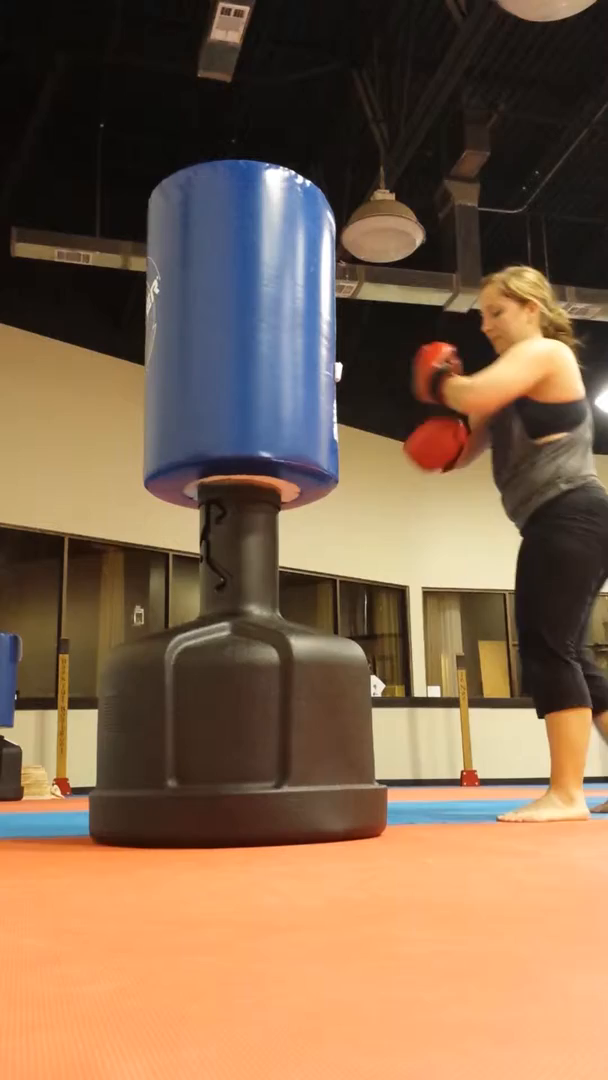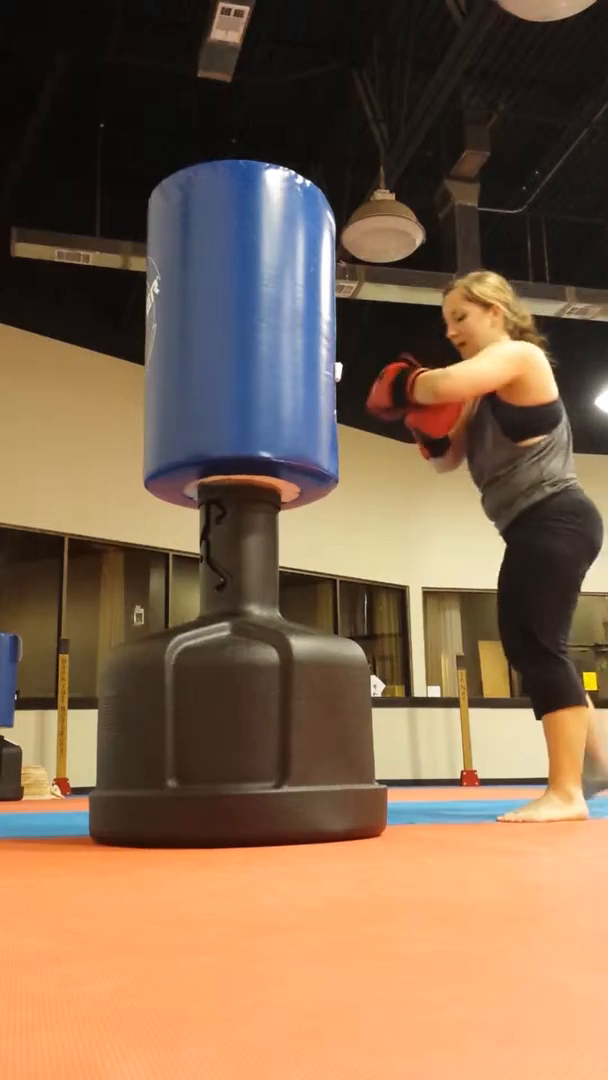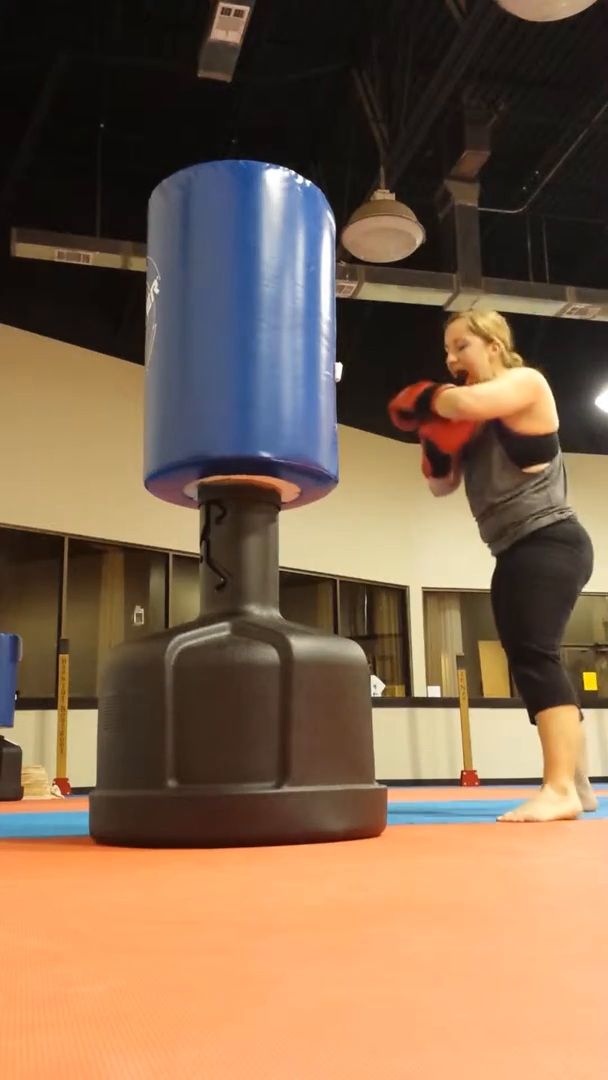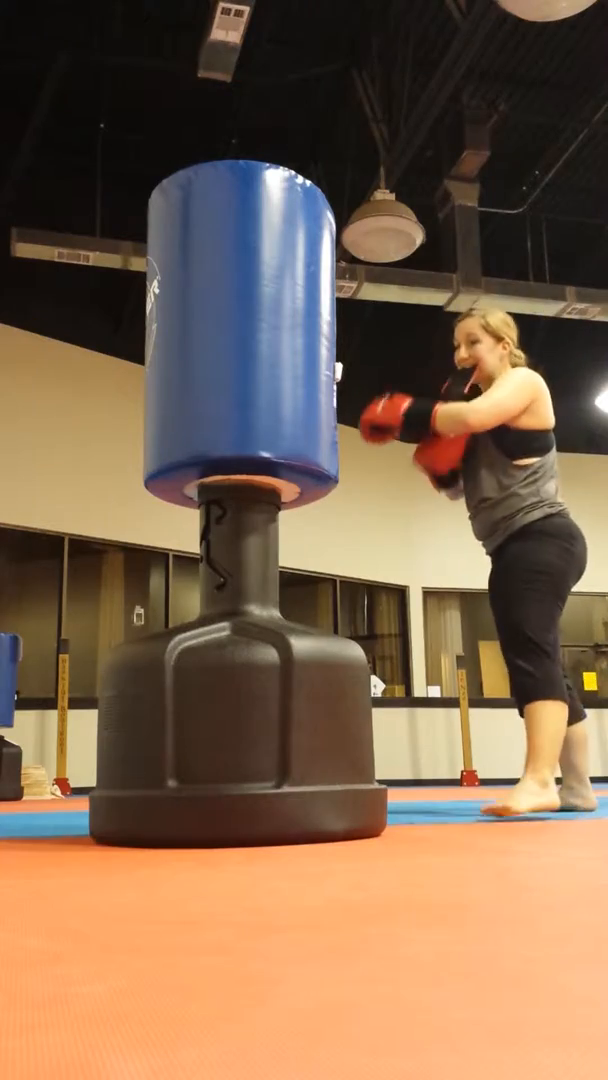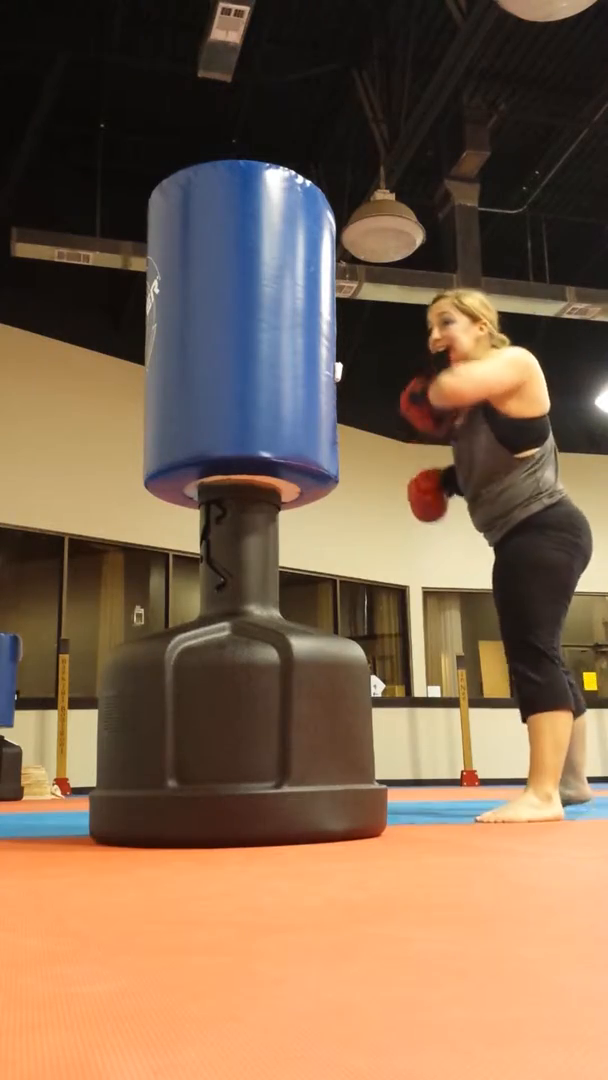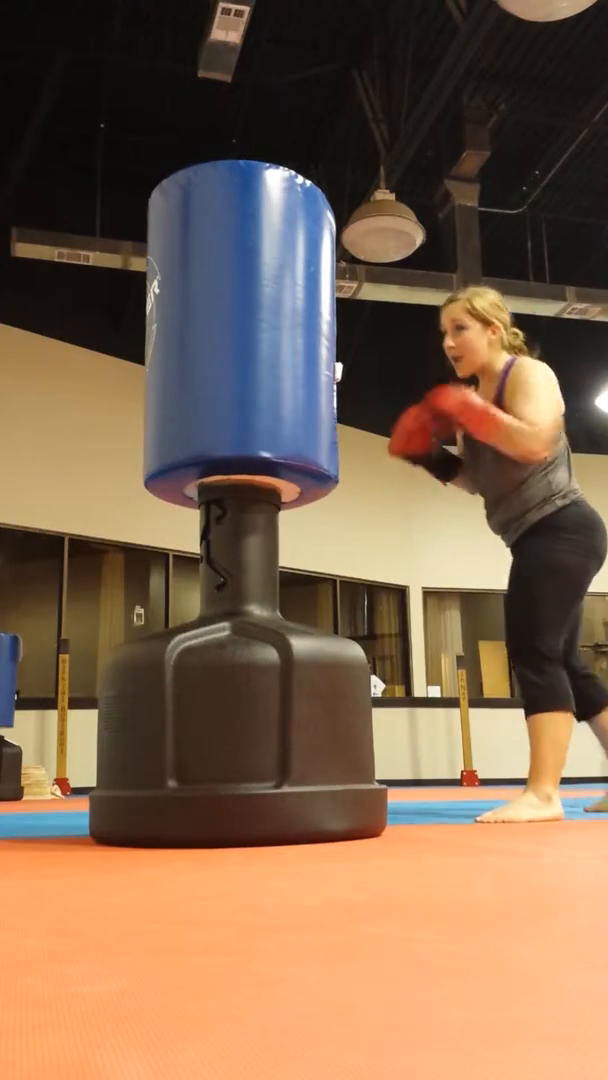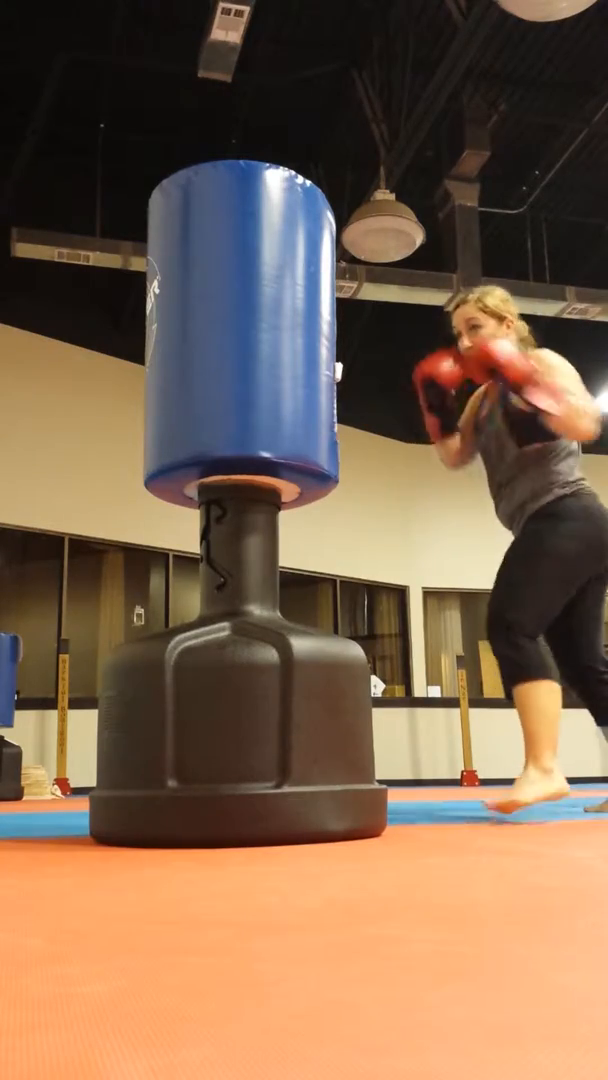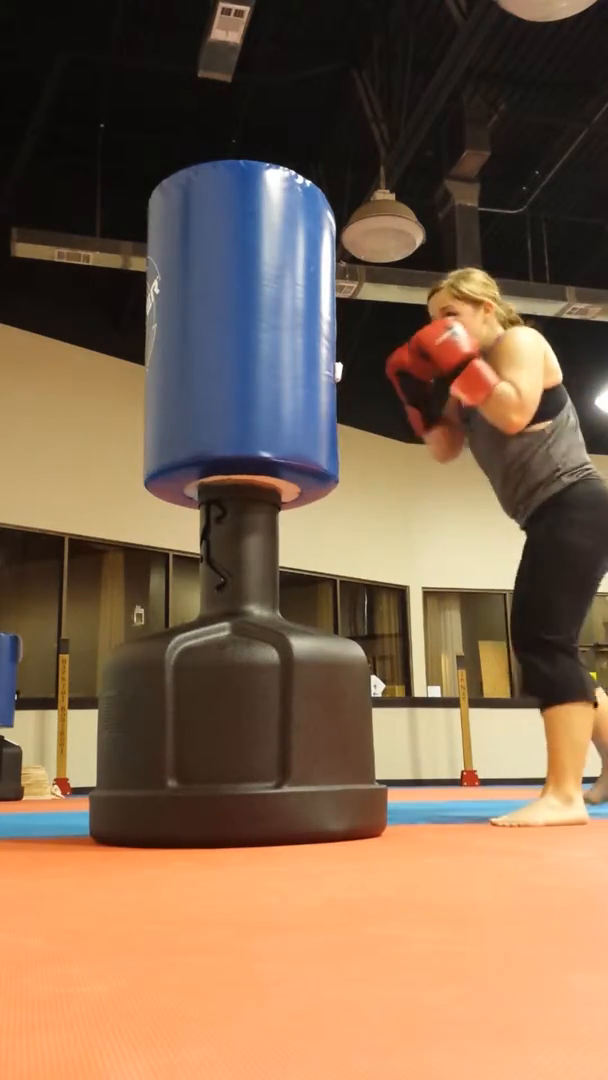
dt=0.3s
person 1, frame 1
left shoulder: (544, 353)
right shoulder: (515, 380)
left elbow: (473, 395)
right elbow: (467, 444)
left wrist: (439, 378)
left knee: (547, 650)
person 1, frame 2
left shoulder: (517, 355)
right shoulder: (485, 390)
left elbow: (445, 385)
right elbow: (448, 459)
left wrist: (399, 386)
right wrist: (428, 425)
left hip: (552, 523)
right hip: (538, 530)
left knee: (539, 648)
right knee: (528, 646)
person 1, frame 3
left shoulder: (526, 383)
right shoulder: (474, 421)
left elbow: (465, 402)
right elbow: (440, 484)
left wrist: (427, 397)
left hip: (549, 545)
right hip: (519, 552)
left knee: (534, 656)
right knee: (537, 661)
left ankle: (559, 789)
right ankle: (577, 787)
person 1, frame 4
left shoulder: (524, 382)
right shoulder: (478, 421)
left elbow: (470, 416)
right elbow: (451, 483)
left wrist: (407, 415)
right wrist: (438, 459)
left hip: (542, 539)
right hip: (513, 548)
left knee: (529, 647)
right knee: (542, 661)
left ankle: (538, 780)
right ankle: (577, 786)
person 1, frame 5
left shoulder: (514, 363)
right shoulder: (471, 397)
left elbow: (449, 385)
left wrist: (424, 400)
right wrist: (445, 482)
left hip: (544, 532)
right hip: (519, 539)
left knee: (530, 652)
right knee: (541, 658)
left ankle: (541, 793)
right ankle: (573, 780)
person 1, frame 6
left shoulder: (529, 374)
right shoulder: (479, 393)
left elbow: (535, 445)
right elbow: (484, 477)
left wrist: (466, 409)
right wrist: (434, 457)
left hip: (560, 532)
right hip: (538, 540)
left knee: (533, 652)
right knee: (561, 660)
left ankle: (543, 793)
person 1, frame 7
left shoulder: (541, 364)
right shoulder: (486, 394)
right elbow: (453, 457)
left wrist: (528, 377)
right wrist: (437, 406)
left hip: (564, 521)
right hip: (565, 529)
left knee: (510, 626)
left ankle: (543, 771)
person 1, frame 8
left shoulder: (521, 342)
right shoulder: (473, 373)
left elbow: (513, 413)
right elbow: (444, 449)
left wrist: (459, 366)
right wrist: (418, 397)
left knee: (540, 639)
right knee: (553, 648)
left ankle: (562, 794)
